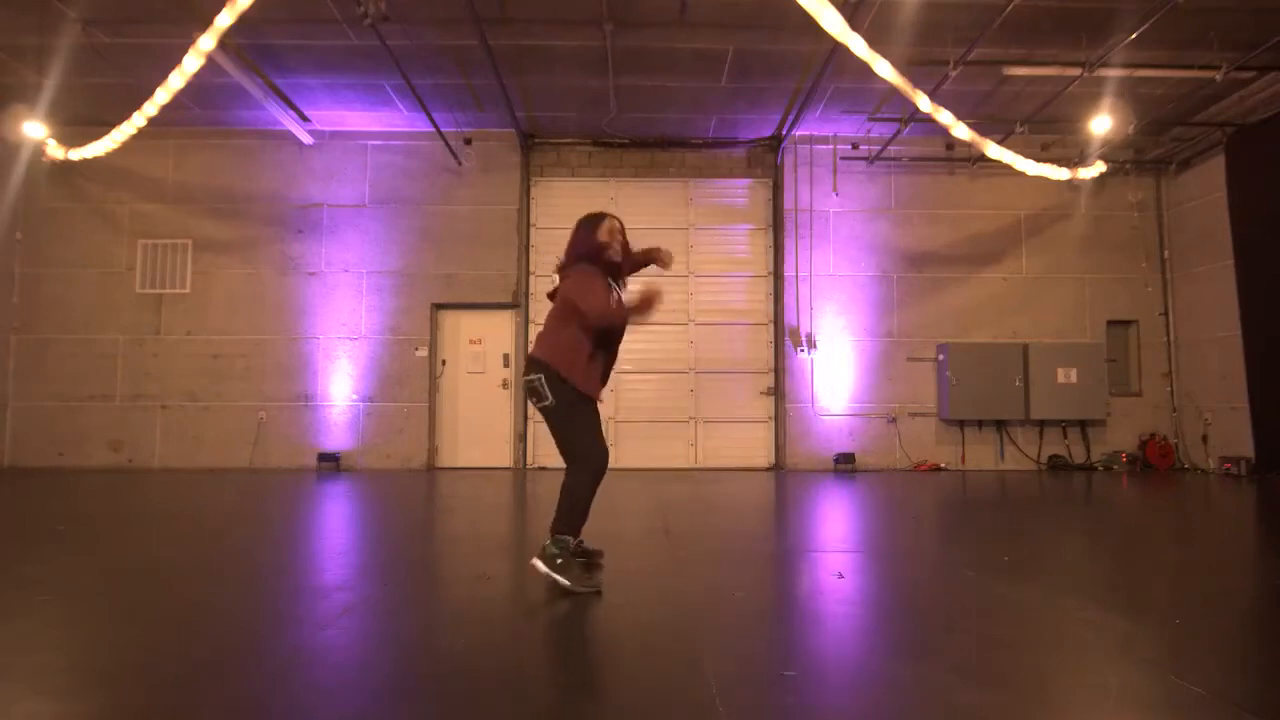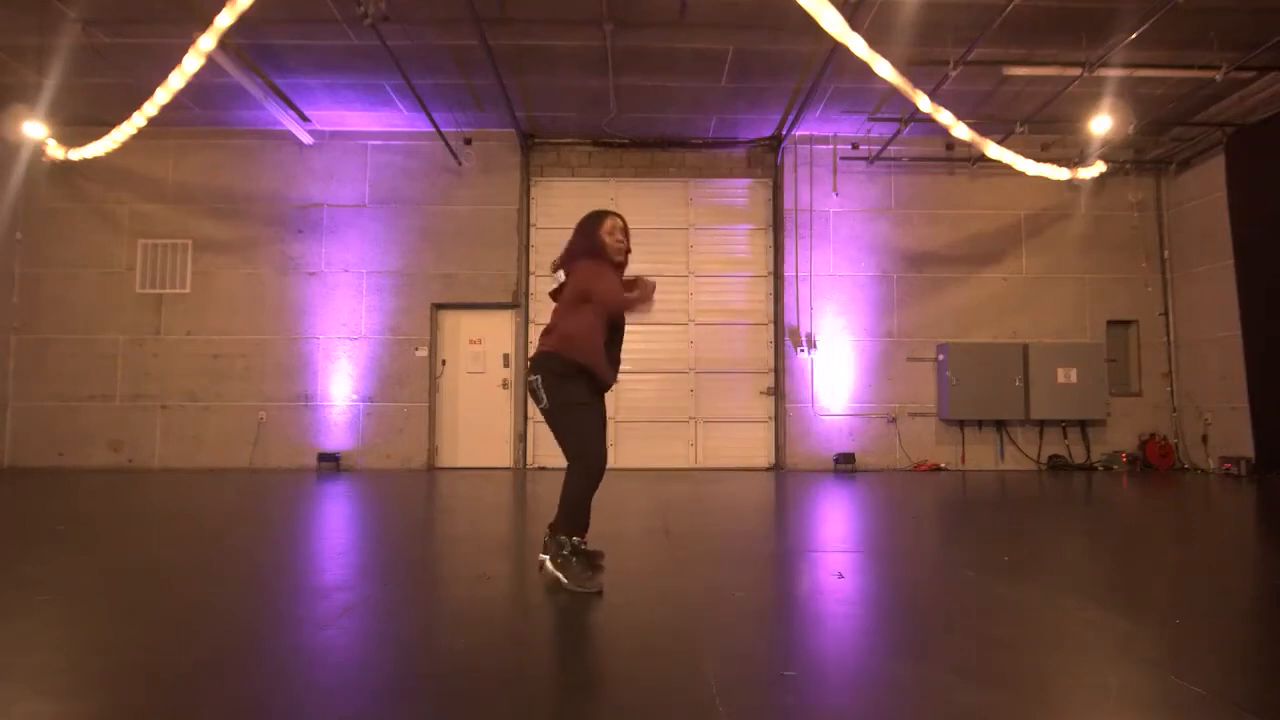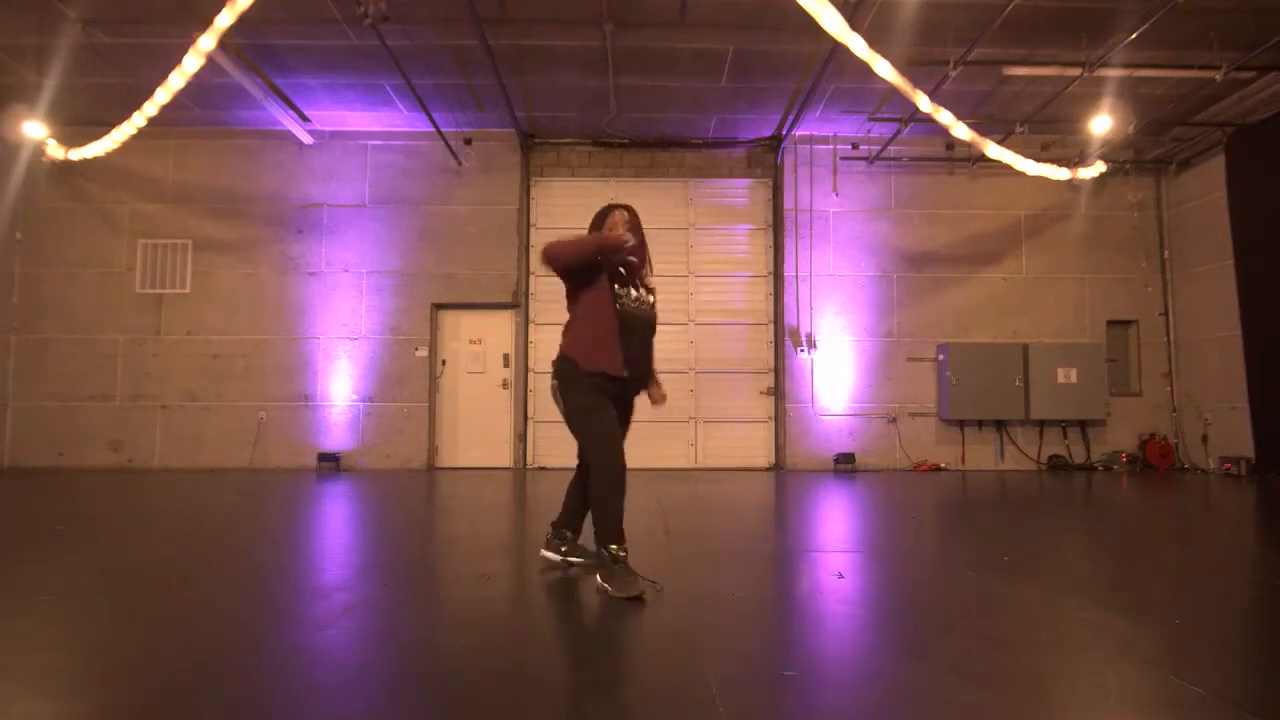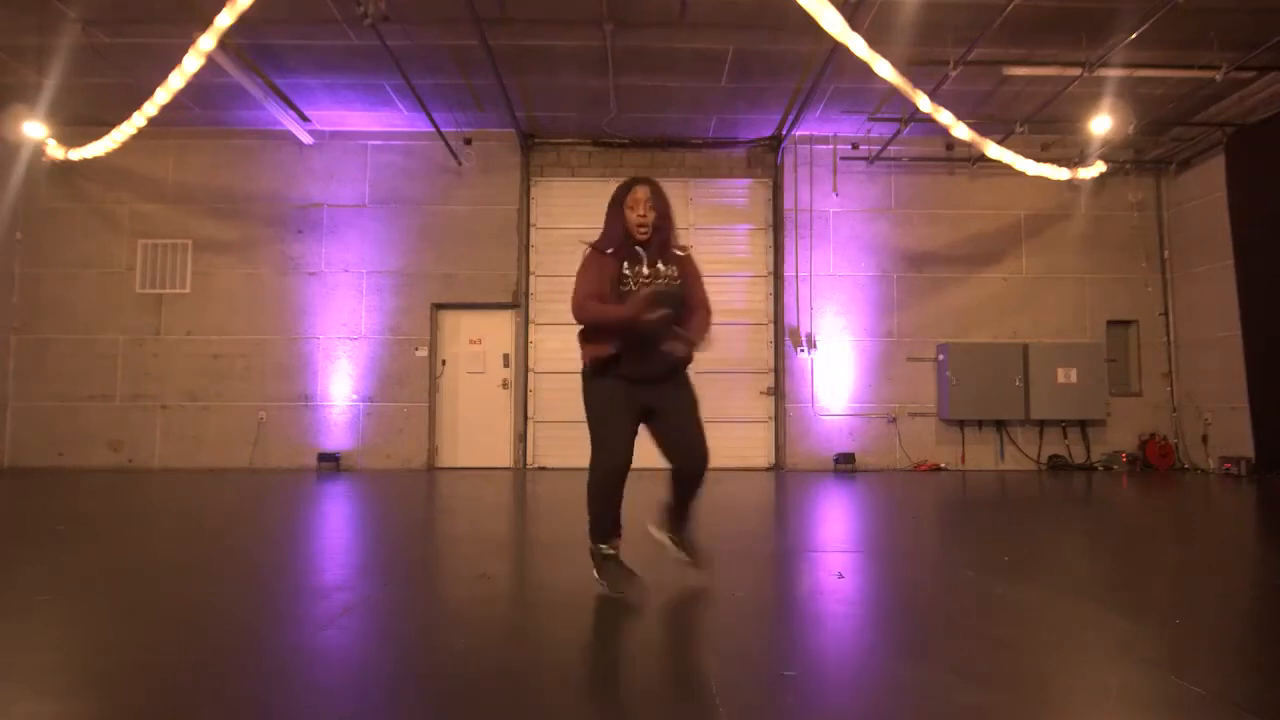
dt=0.4s
person 1, frame 1
left shoulder: (604, 277)
right shoulder: (584, 275)
right elbow: (602, 316)
left wrist: (649, 257)
right wrist: (641, 306)
left hip: (572, 380)
right hip: (555, 377)
left knee: (586, 461)
right knee: (591, 459)
left ankle: (565, 544)
right ankle: (556, 553)
person 1, frame 2
left shoulder: (602, 275)
right shoulder: (590, 269)
left elbow: (617, 292)
right elbow: (618, 302)
left wrist: (635, 285)
right wrist: (639, 294)
left hip: (584, 380)
right hip: (559, 377)
left knee: (587, 462)
right knee: (590, 458)
left ankle: (559, 542)
right ankle: (564, 551)
person 1, frame 3
left shoulder: (643, 284)
right shoulder: (586, 268)
left elbow: (642, 340)
right elbow: (552, 253)
left wrist: (654, 382)
right wrist: (603, 244)
left hip: (621, 388)
right hip: (583, 382)
left knee: (595, 465)
right knee: (609, 462)
left ankle: (560, 540)
right ankle: (612, 560)
person 1, frame 4
left shoulder: (679, 259)
right shoulder: (602, 258)
left elbow: (700, 309)
right elbow: (583, 307)
left wrist: (689, 339)
right wrist: (628, 312)
left hip: (667, 379)
right hip: (611, 378)
left knee: (692, 459)
right knee: (610, 464)
left ankle: (673, 523)
right ankle: (605, 555)
